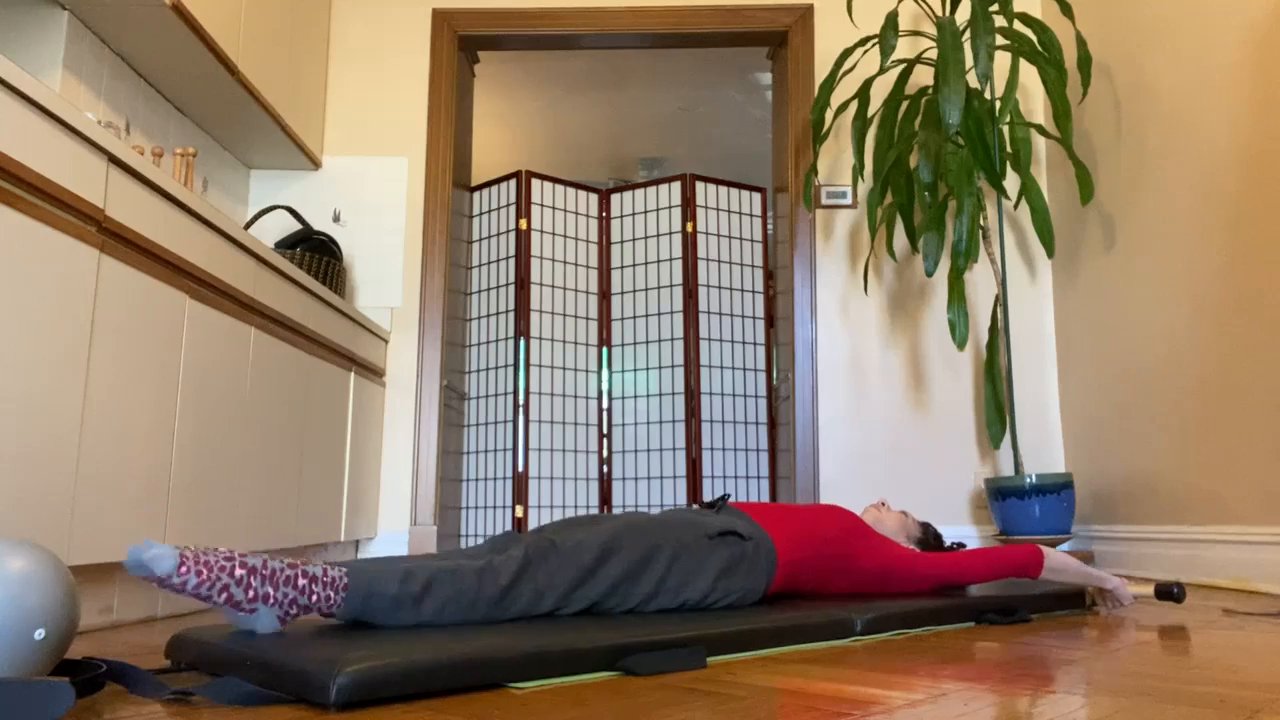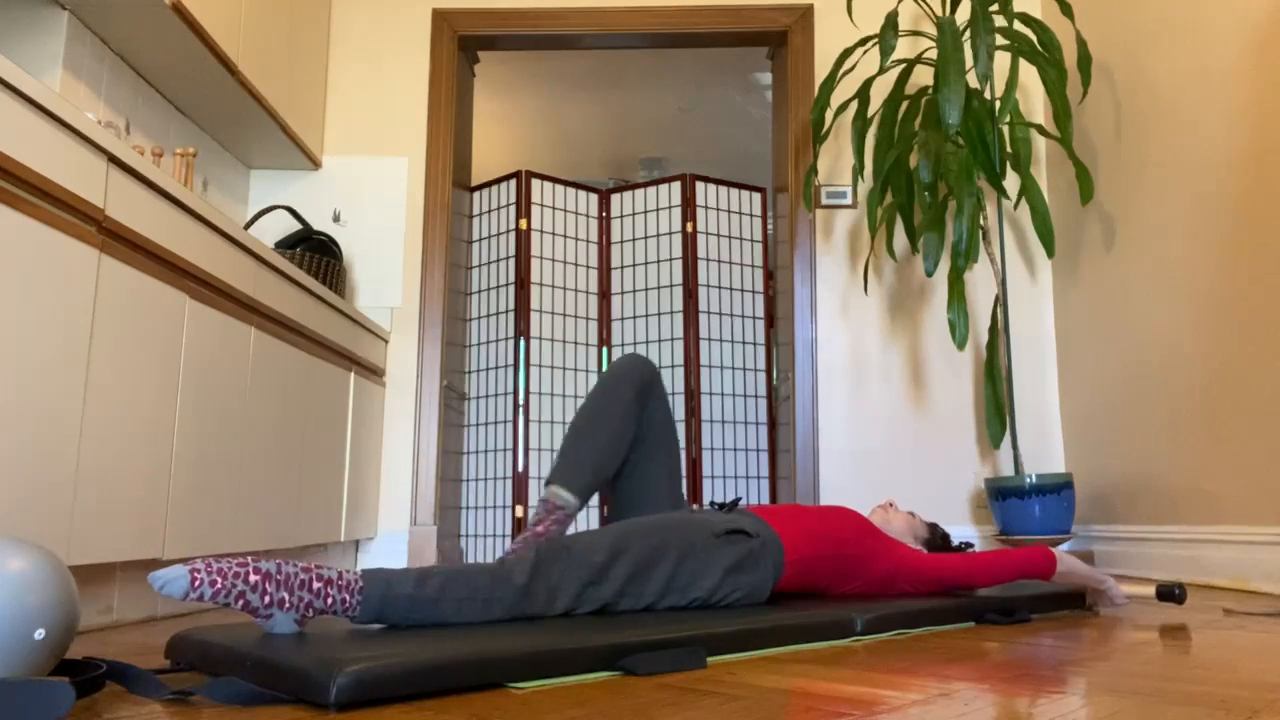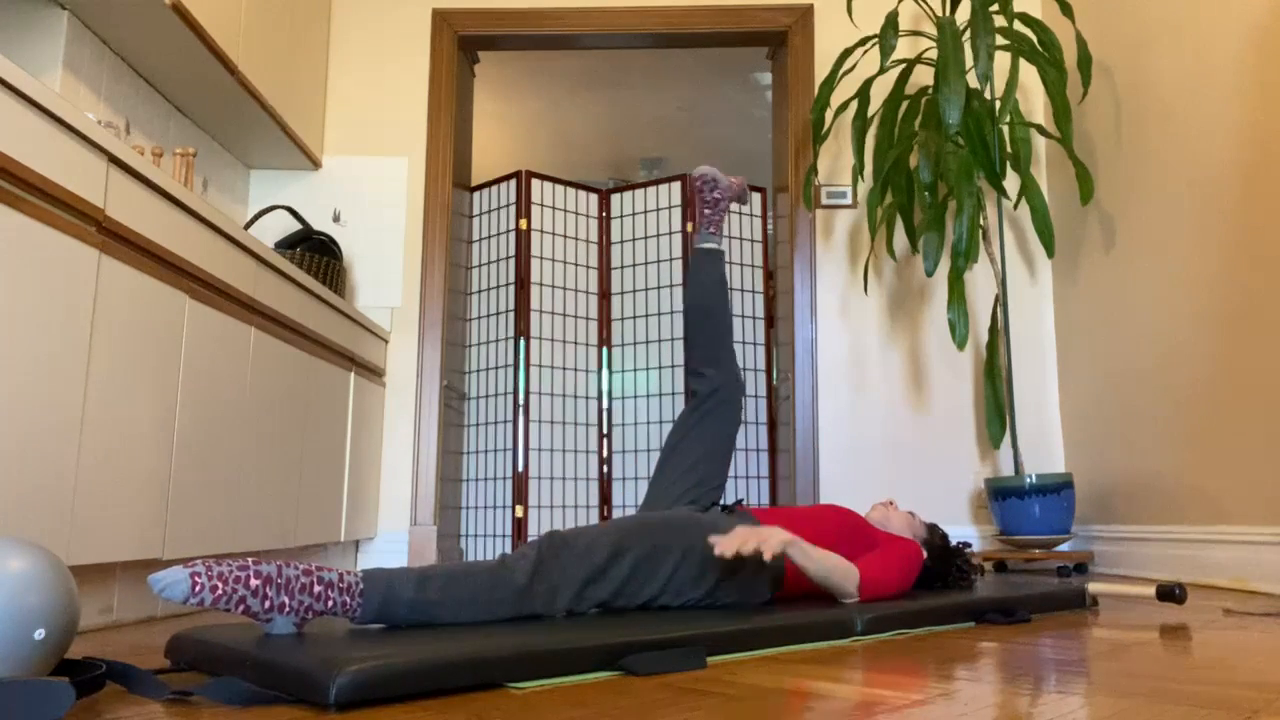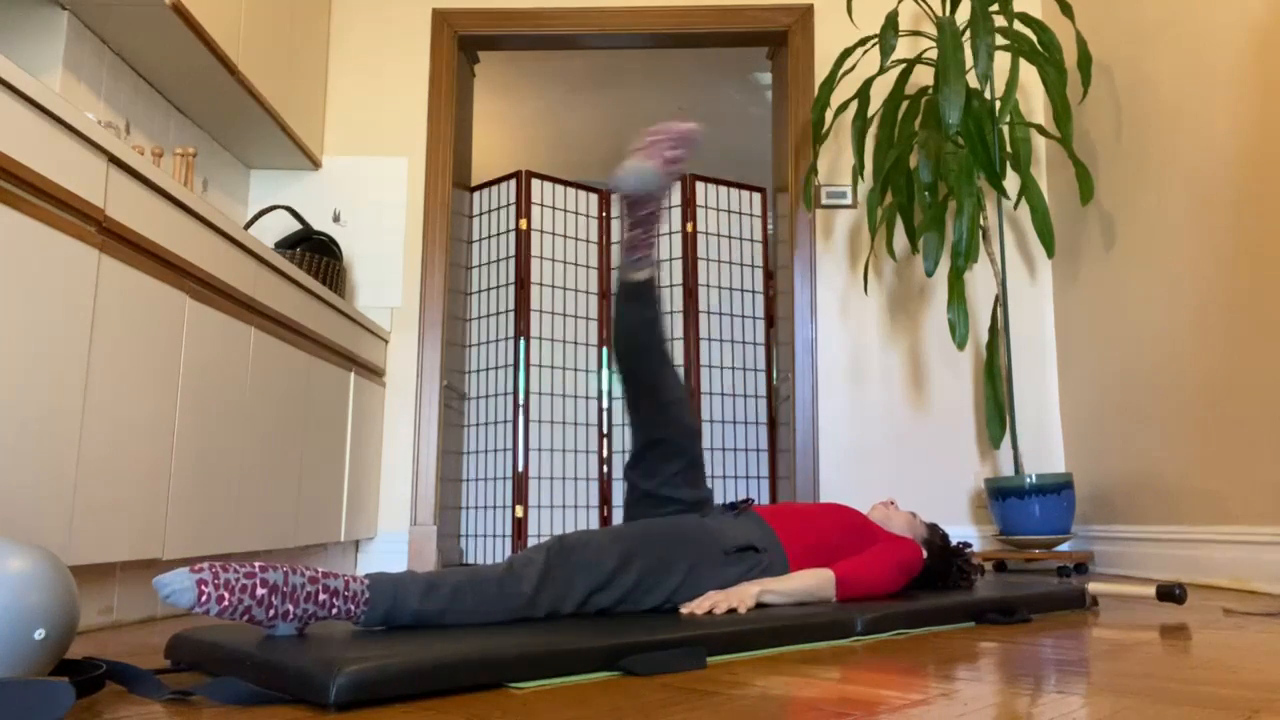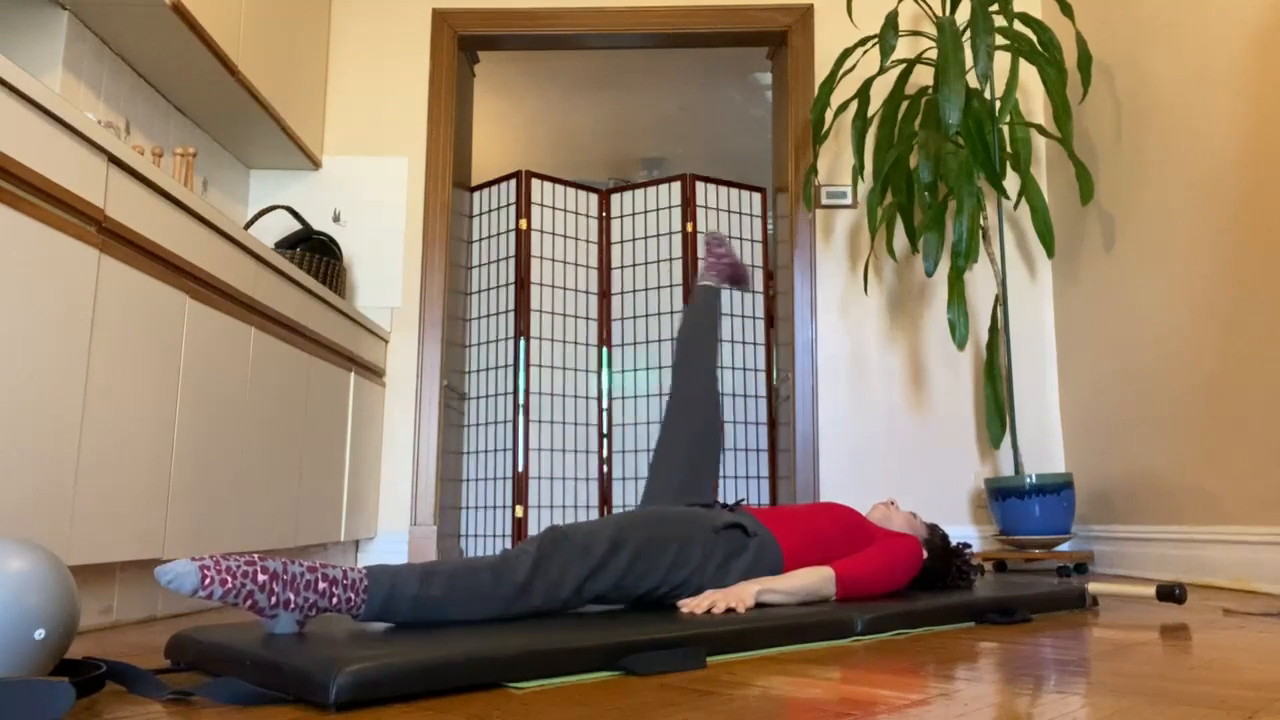
dt=1s
person 1, frame 1
left shoulder: (900, 563)
right shoulder: (852, 538)
left elbow: (992, 560)
left wrist: (1078, 568)
left hip: (725, 556)
right hip: (705, 533)
left knee: (500, 588)
right knee: (505, 558)
left ankle: (289, 586)
right ankle: (281, 585)
person 1, frame 2
left shoulder: (904, 564)
right shoulder: (850, 533)
left elbow: (995, 564)
left wrist: (1074, 572)
left hip: (731, 559)
right hip: (693, 532)
left knee: (526, 588)
right knee: (632, 378)
left ankle: (303, 589)
right ankle: (553, 526)
person 1, frame 3
left shoulder: (898, 559)
right shoulder: (852, 531)
left elbow: (848, 584)
left wrist: (781, 540)
left hip: (726, 559)
right hip: (704, 531)
left knee: (539, 579)
right knee: (716, 383)
left ankle: (308, 591)
person 1, frame 4
left shoulder: (901, 556)
right shoulder: (852, 526)
left elbow: (843, 581)
left wrist: (763, 589)
left hip: (733, 556)
right hip: (704, 526)
left knee: (553, 578)
right knee: (660, 409)
left ankle: (316, 594)
person 1, frame 5
left shoulder: (898, 555)
right shoulder: (854, 530)
left elbow: (841, 580)
left wrist: (760, 588)
left hip: (728, 552)
right hip: (703, 527)
left knee: (552, 567)
left ankle: (316, 588)
